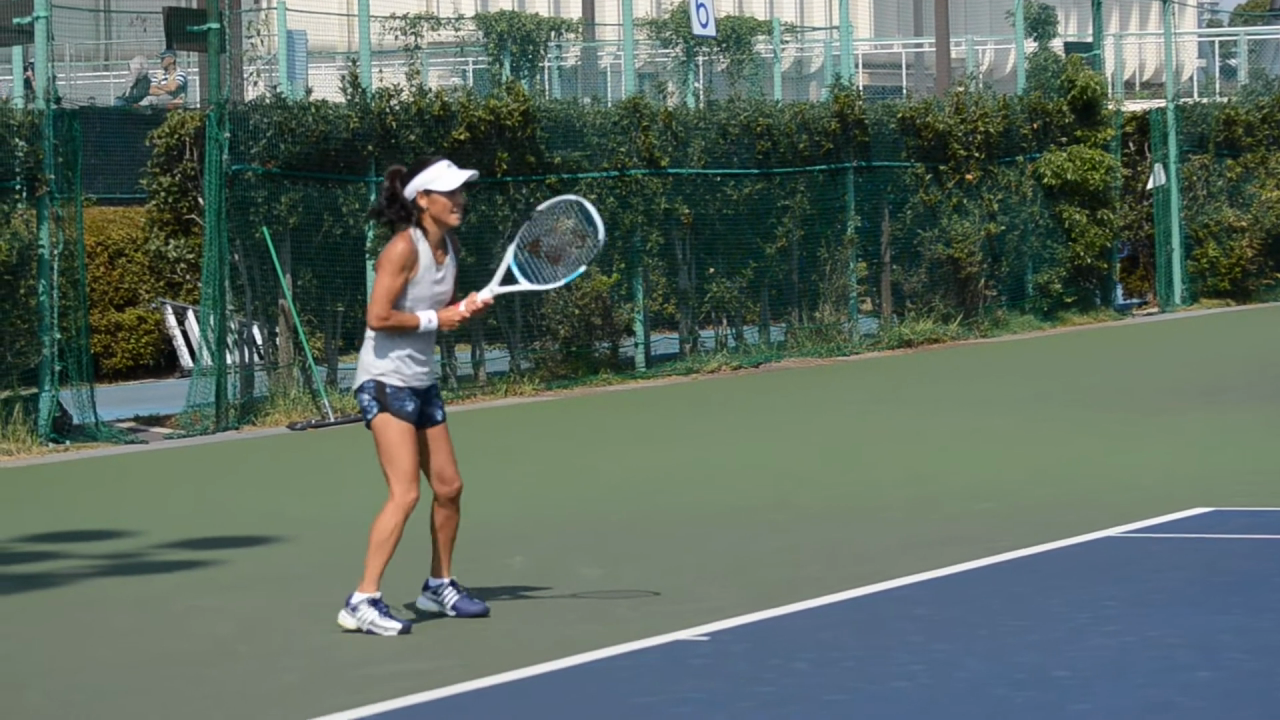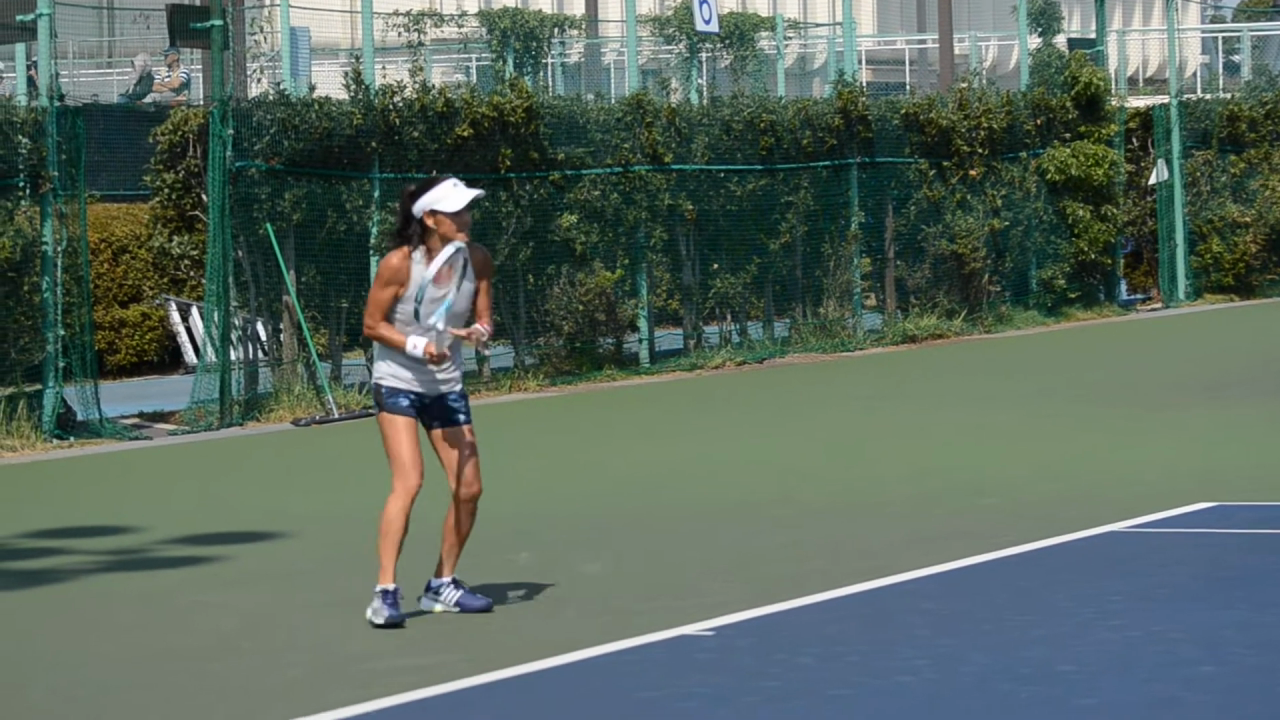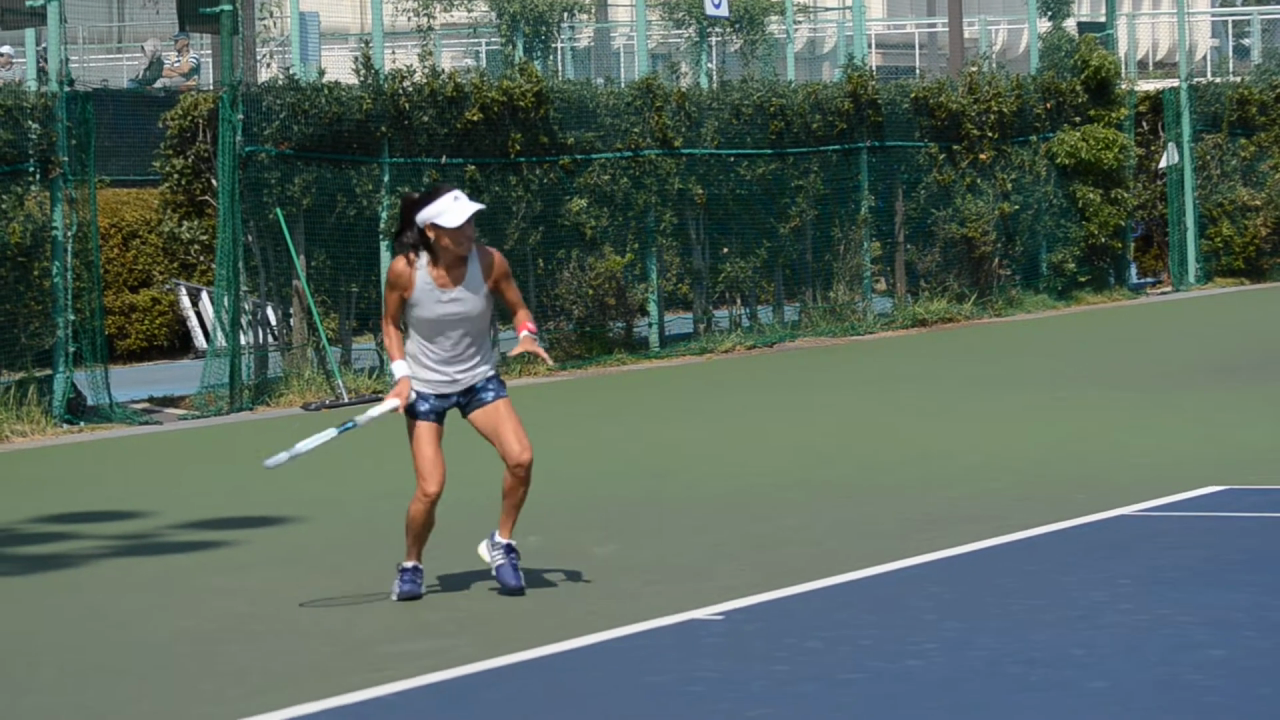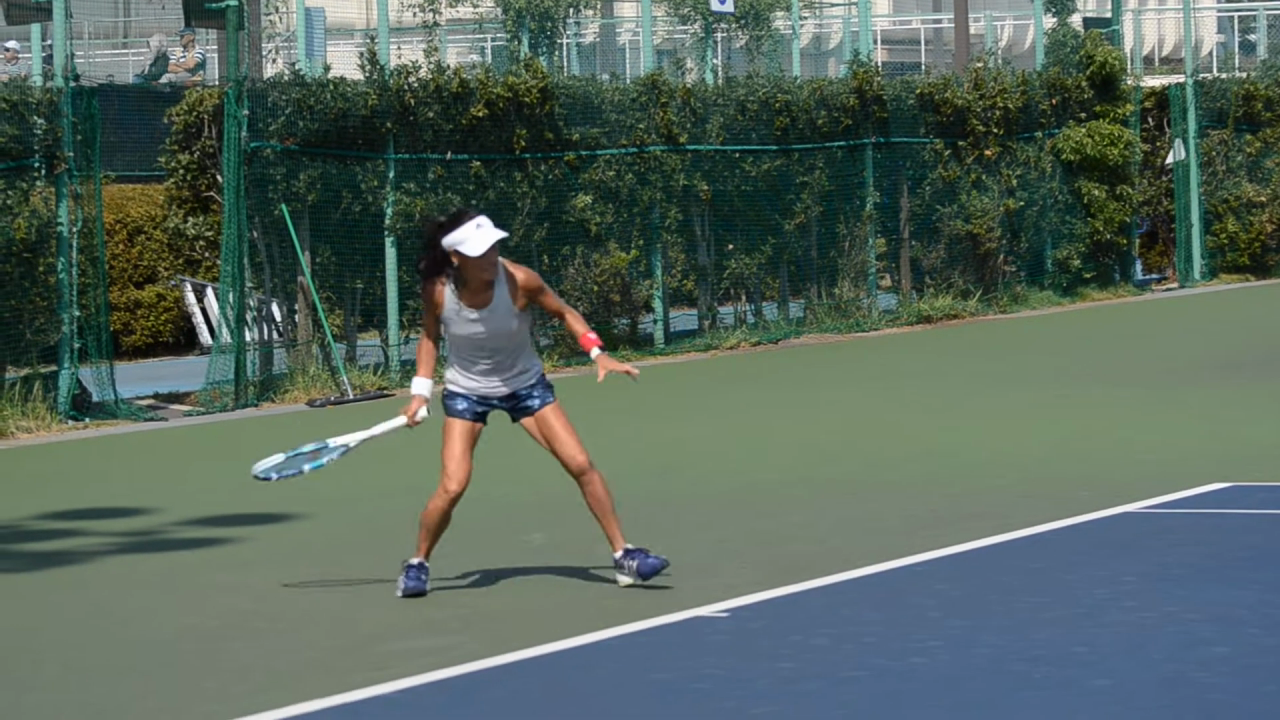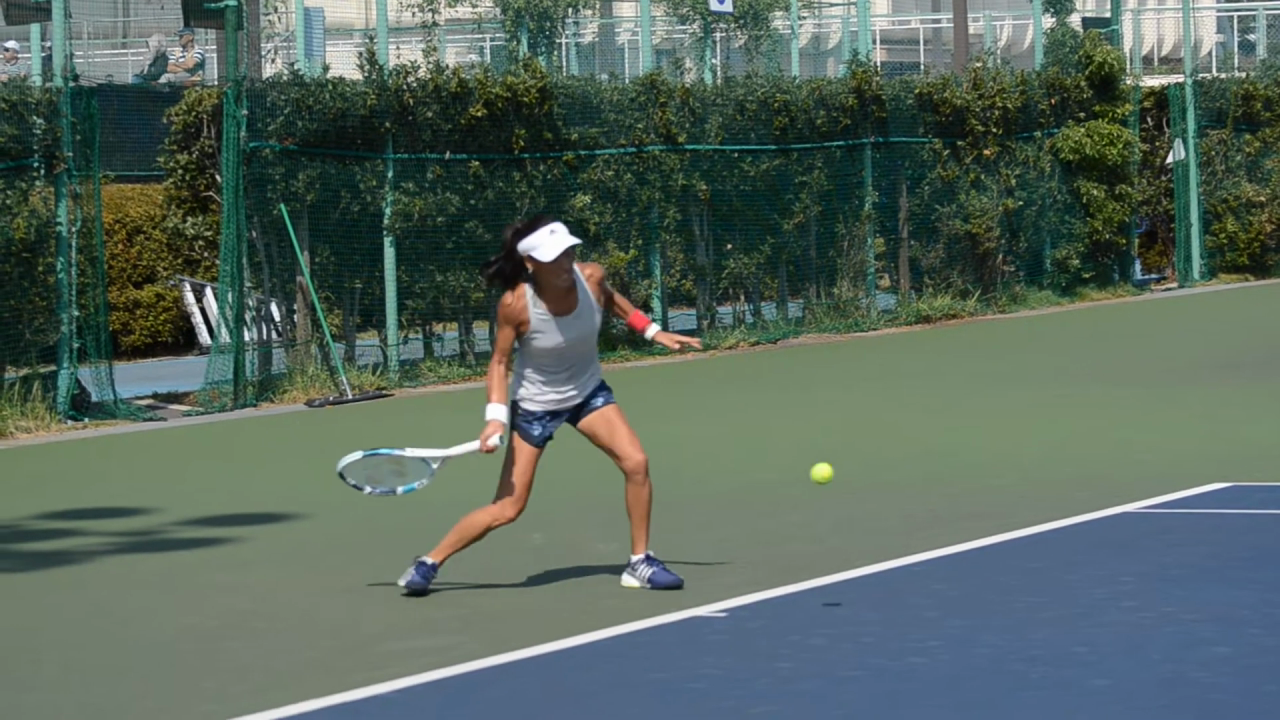
dt=0.2s
person 1, frame 1
left shoulder: (451, 245)
right shoulder: (402, 248)
right elbow: (378, 318)
left wrist: (466, 307)
right wrist: (437, 319)
left hip: (422, 382)
right hip: (384, 381)
left knee: (448, 490)
right knee: (405, 495)
left ankle: (439, 584)
right ankle: (362, 602)
person 1, frame 2
left shoulder: (478, 259)
right shoulder: (397, 262)
left elbow: (484, 319)
right elbow: (373, 323)
left wrist: (477, 330)
right wrist: (417, 347)
left hip: (446, 388)
right hip: (397, 386)
left knee: (467, 490)
right knee: (407, 482)
left ankle: (444, 584)
right ankle: (384, 590)
person 1, frame 3
left shoulder: (490, 262)
right shoulder: (402, 270)
left elbow: (517, 308)
right elbow: (391, 325)
left wrist: (527, 337)
right wrist: (401, 374)
left hip: (478, 378)
right hip: (423, 386)
left knee: (521, 457)
right knee: (430, 488)
left ankle: (501, 543)
right ankle: (410, 566)
person 1, frame 4
left shoulder: (521, 281)
right shoulder: (436, 288)
left elbow: (565, 312)
right elbow: (428, 336)
left wrist: (599, 353)
right wrist: (421, 390)
left hip: (525, 383)
right hip: (467, 388)
left knee: (581, 465)
right knee: (452, 487)
left ankle: (625, 555)
right ankle: (418, 563)
person 1, frame 5
left shoulder: (591, 276)
right shoulder: (516, 302)
left elbow: (611, 302)
right elbow: (499, 361)
left wrist: (655, 333)
right wrist: (495, 415)
left hip: (586, 388)
right hip: (537, 401)
left knee: (636, 463)
right knee: (507, 508)
left ankle: (640, 560)
right ankle: (429, 563)
